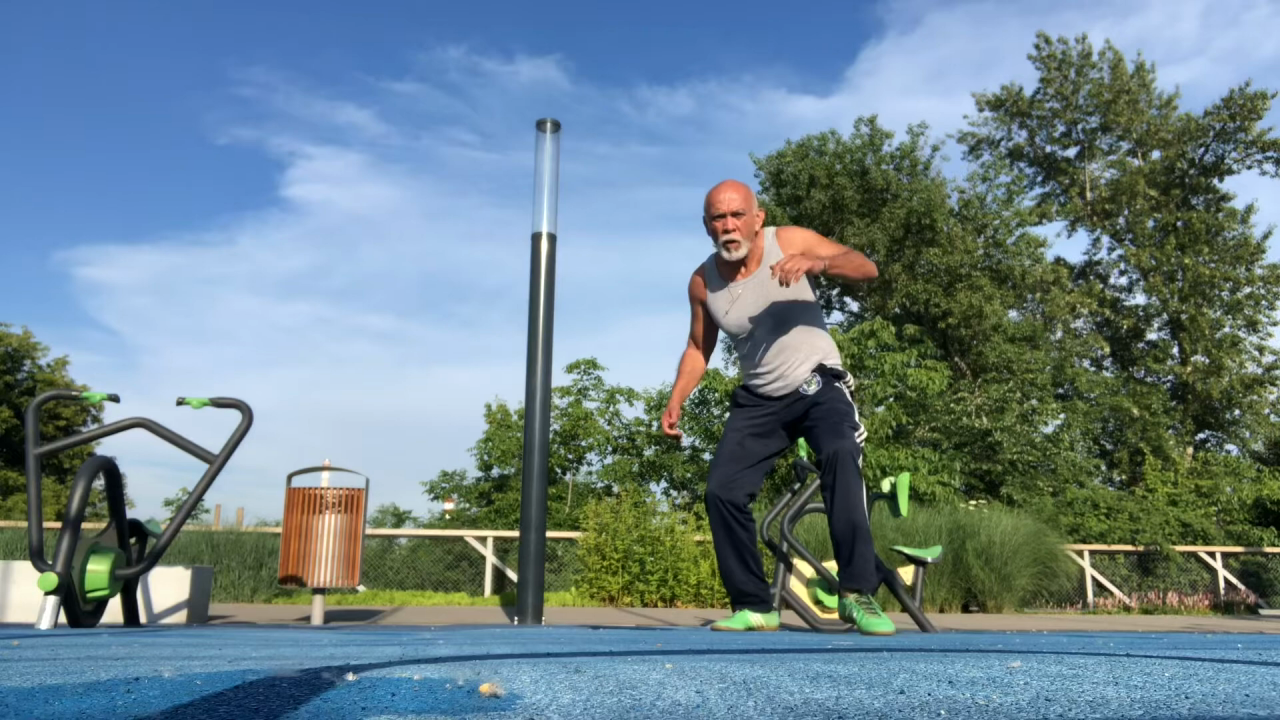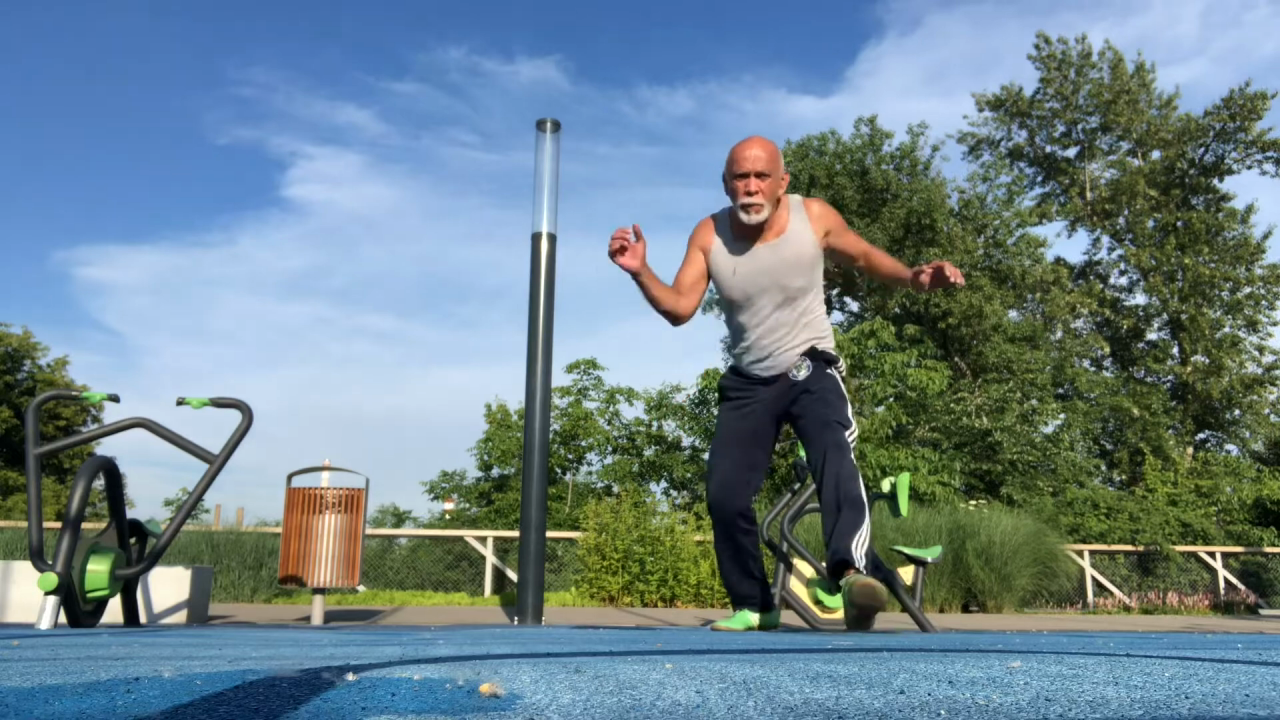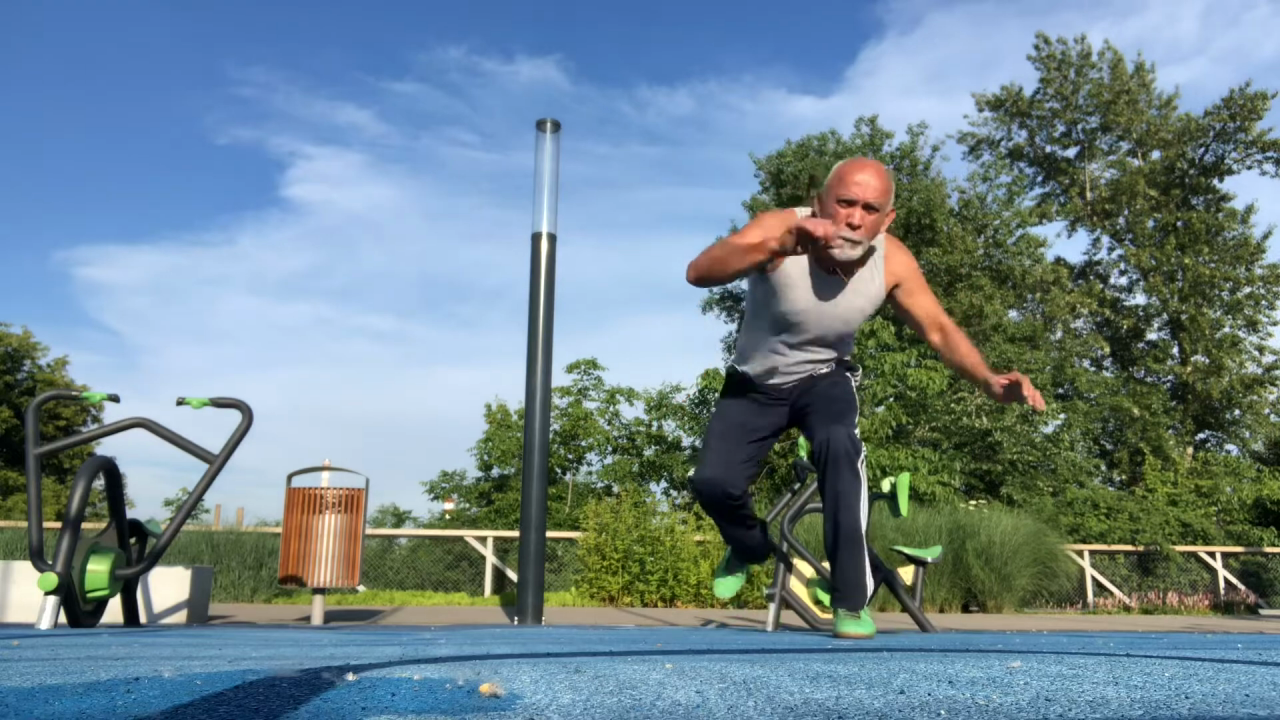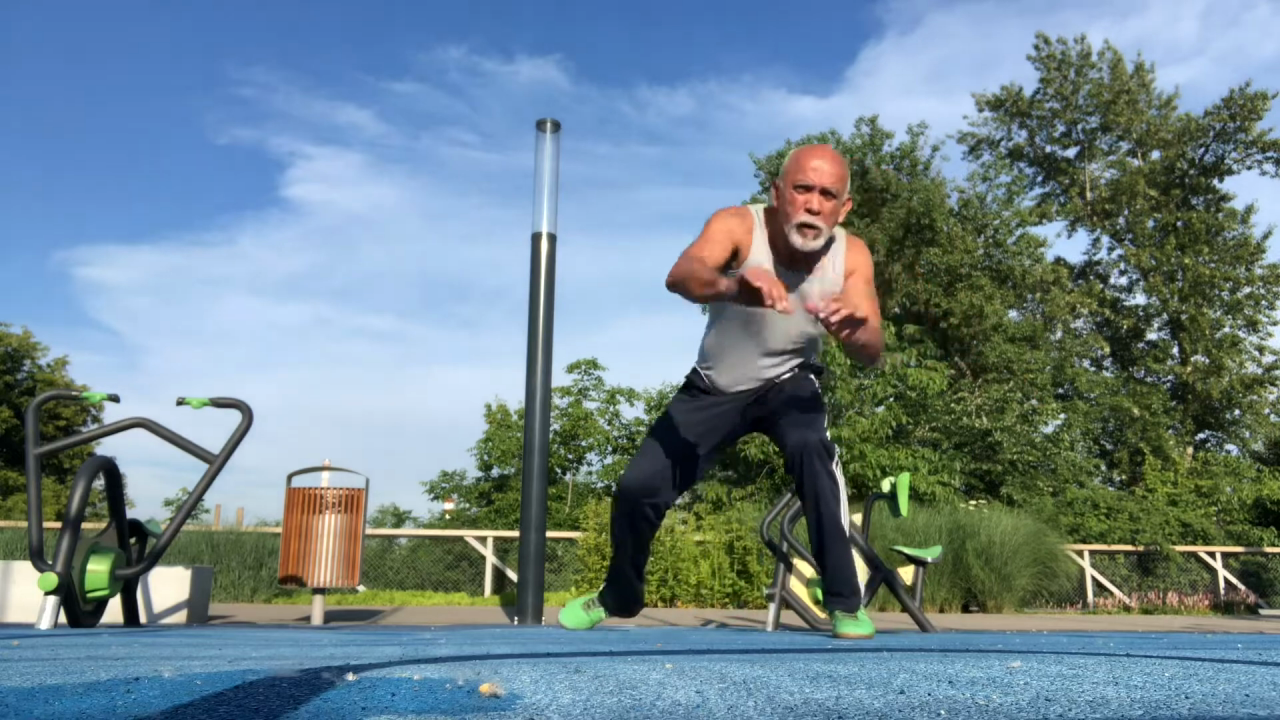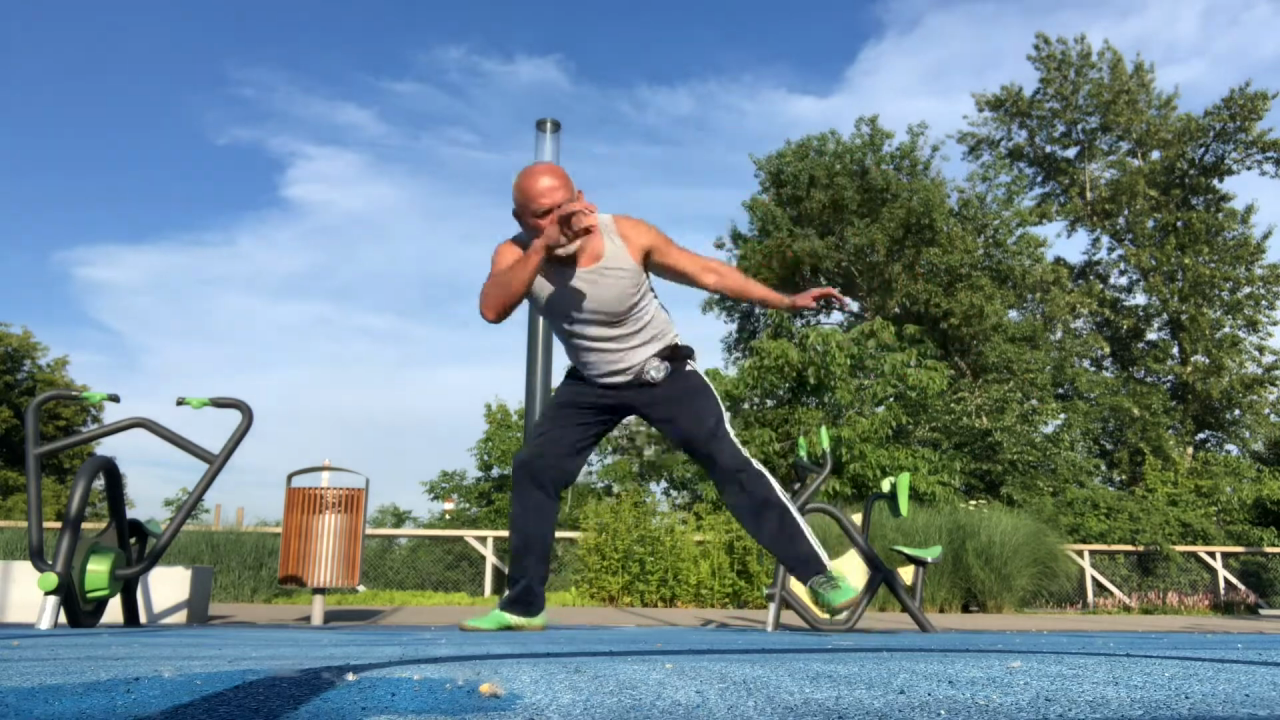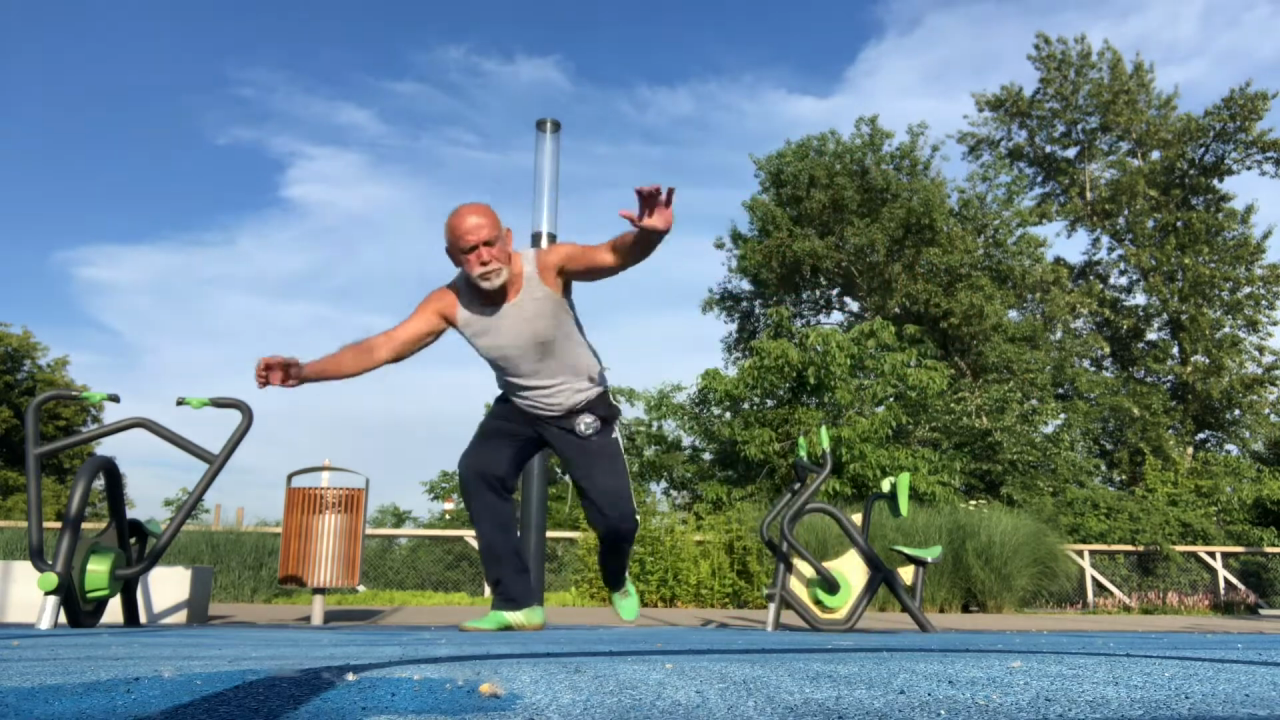
dt=0.4s
person 1, frame 1
left shoulder: (791, 242)
right shoulder: (703, 280)
left elbow: (865, 268)
right elbow: (699, 346)
left wrist: (813, 263)
right wrist: (675, 405)
left hip: (822, 386)
right hip: (762, 401)
left knee: (842, 463)
right knee: (722, 493)
left ankle: (857, 596)
right ankle: (754, 605)
person 1, frame 2
left shoulder: (814, 217)
right shoulder: (709, 231)
left elbow: (865, 257)
right elbow: (679, 310)
left wrist: (917, 276)
right wrist: (640, 272)
left hip: (811, 372)
right hip: (748, 382)
left knee: (832, 451)
right knee: (725, 496)
left ankle: (853, 575)
right ankle: (755, 604)
person 1, frame 3
left shoulder: (893, 260)
right shoulder: (784, 227)
left elbow: (940, 330)
right elbow: (699, 272)
left wrist: (992, 381)
right wrist: (779, 247)
left hip: (823, 380)
right hip: (753, 387)
left knee: (838, 449)
right knee: (714, 483)
left ankle: (851, 603)
right ankle: (750, 543)
person 1, frame 4
left shoulder: (851, 255)
right shoulder: (738, 225)
left elbow: (867, 345)
right elbow: (681, 276)
left wrist: (858, 328)
right wrist: (740, 287)
left hip: (787, 383)
right hip: (712, 389)
left knee: (813, 453)
right knee: (639, 489)
left ankle: (844, 605)
right ankle: (619, 598)
person 1, frame 5
left shoulder: (628, 236)
right shoulder: (520, 253)
left elbow: (706, 272)
right elbow: (493, 309)
left wrist: (789, 301)
right wrist: (543, 246)
left hip: (661, 367)
right hip: (591, 382)
left knee: (725, 458)
right knee: (534, 468)
left ankle: (819, 578)
right ankle: (524, 603)
person 1, frame 6
left shoulder: (548, 266)
right shoulder: (451, 301)
left elbow: (619, 256)
right elbow: (384, 346)
left wrist: (648, 235)
right wrist: (301, 369)
left hip: (583, 411)
right hip: (518, 410)
left knee: (616, 516)
right knee: (479, 476)
left ankle: (615, 578)
right ankle: (518, 603)
